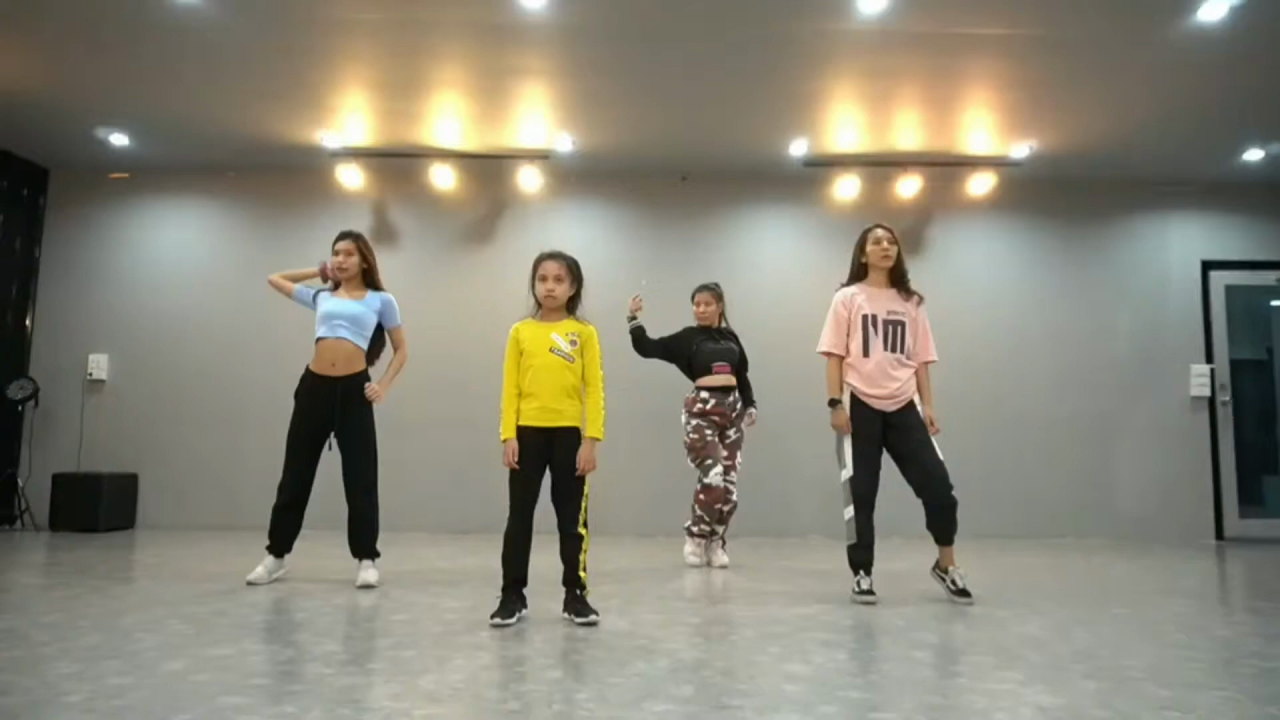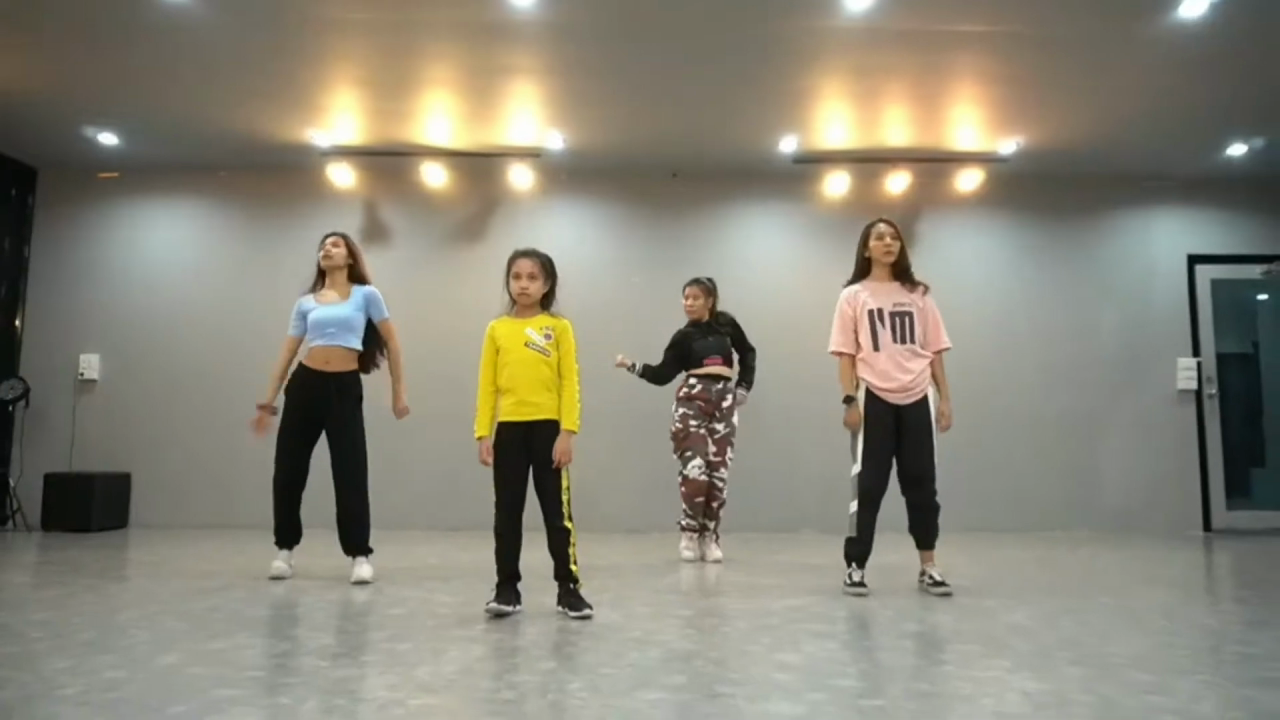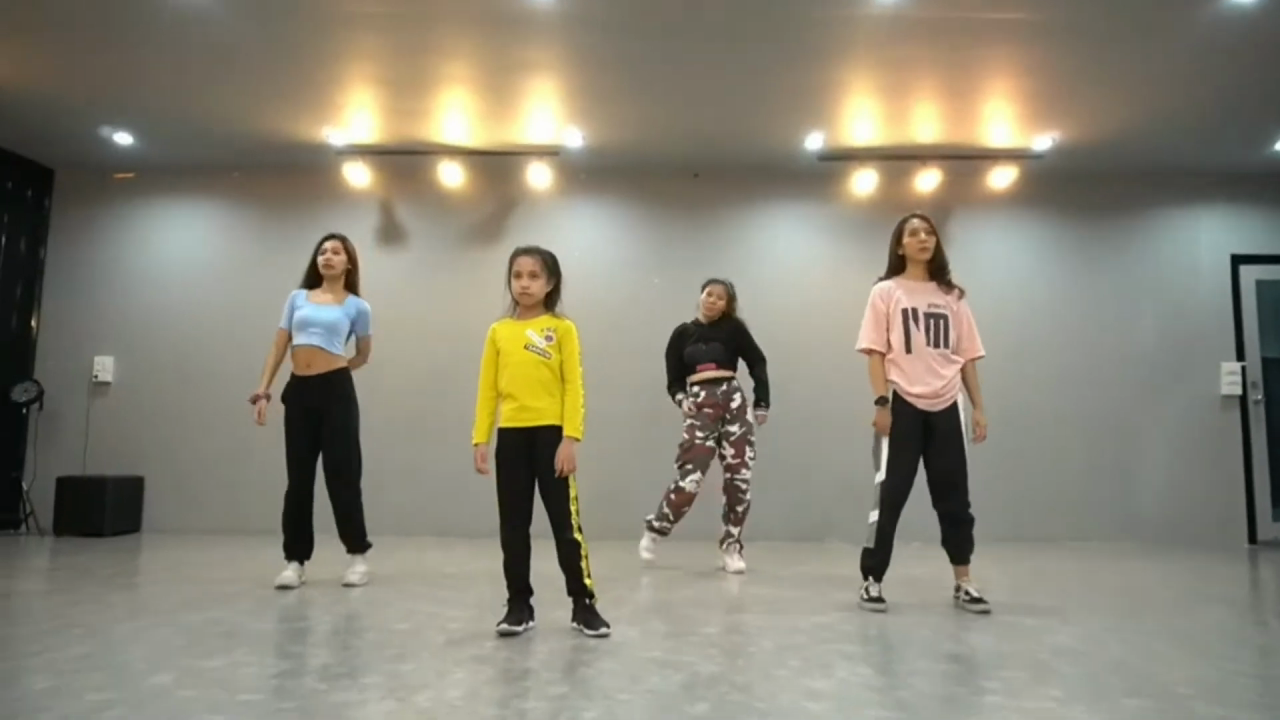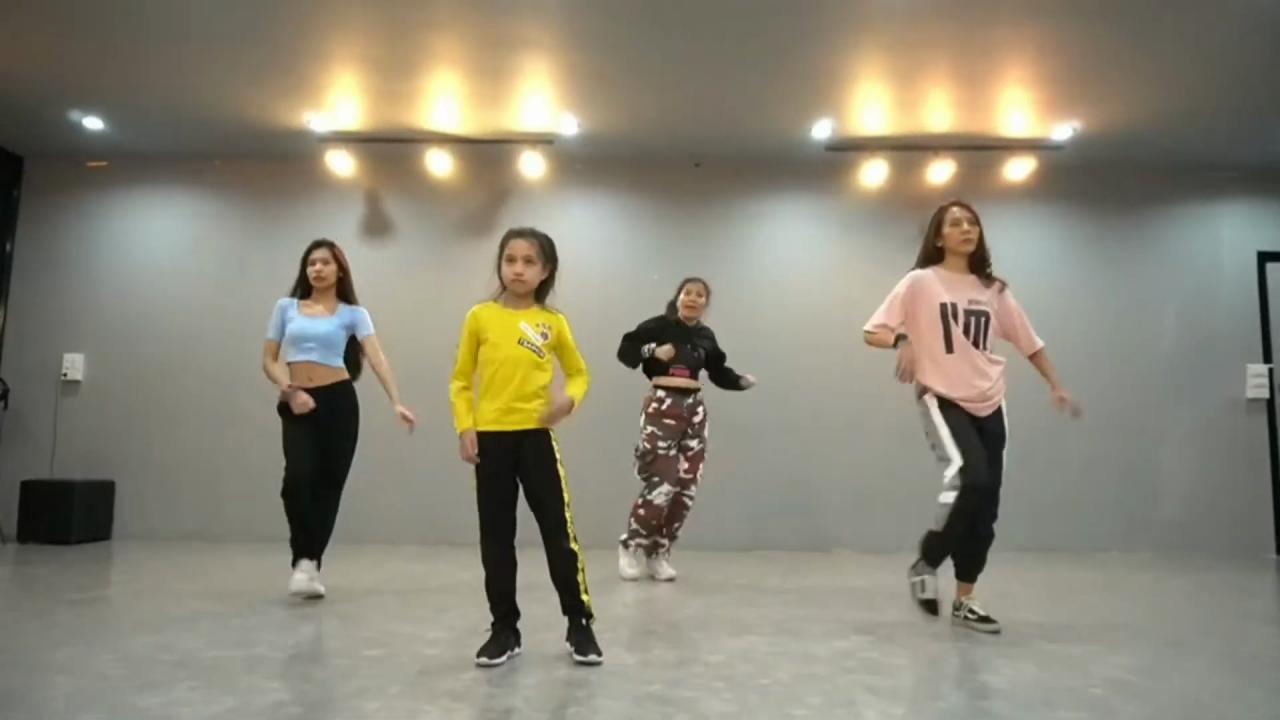
dt=0.5s
person 1, frame 1
left shoulder: (911, 302)
right shoulder: (848, 298)
left elbow: (921, 359)
right elbow: (834, 355)
left wrist: (928, 405)
right wrist: (835, 403)
left hip: (903, 405)
right hip: (862, 405)
left knee: (936, 482)
right knee: (861, 491)
left ankle: (946, 564)
right ankle: (862, 575)
person 1, frame 2
left shoulder: (918, 294)
right shoulder: (853, 296)
left elbow: (934, 350)
right elbow: (846, 354)
left wrist: (944, 398)
right wrist: (850, 401)
left hip: (917, 399)
right hip: (875, 399)
left knee: (922, 483)
right knee: (869, 485)
left ankle: (927, 567)
right ankle: (855, 566)
person 1, frame 3
left shoulder: (953, 296)
right shoulder: (886, 292)
left elbow: (967, 357)
right elbow: (876, 352)
left wrist: (978, 407)
right wrist: (881, 402)
left hip: (946, 406)
right hip: (903, 404)
left knee: (953, 493)
right knee: (891, 492)
left ankle: (963, 583)
right ankle: (872, 580)
person 1, frame 4
left shoulder: (994, 290)
right shoulder: (920, 282)
left elbow: (1030, 342)
right elbow: (873, 332)
left wrist: (1057, 388)
right wrist: (901, 341)
left hip: (989, 407)
right hip: (942, 400)
left knee: (985, 508)
right knee: (970, 479)
left ankle: (964, 599)
right ankle: (926, 564)
person 2, frame 1
left shoulder: (584, 333)
right shoulder: (520, 332)
left elbow: (594, 390)
right elbow: (511, 389)
left wrist: (592, 440)
right wrist: (508, 436)
left hip: (568, 434)
right hip: (528, 433)
left knee: (572, 519)
right knee: (519, 516)
left ankle: (575, 595)
right ankle: (512, 596)
person 2, frame 2
left shoulder: (559, 327)
right shoulder: (496, 329)
left elbow: (570, 383)
right elbow: (487, 386)
left wrist: (567, 432)
right wrist: (483, 433)
left hip: (546, 427)
right hip: (508, 429)
left knee: (557, 511)
right knee: (507, 512)
left ankle: (568, 588)
right ankle: (507, 588)
person 2, frame 3
left shoulder: (562, 328)
right shoulder: (497, 331)
left elbow: (573, 387)
right elbow: (488, 390)
left wrist: (570, 439)
right wrist: (480, 440)
left hip: (550, 434)
right hip: (511, 436)
left knee: (566, 522)
right knee: (513, 525)
left ankle: (583, 603)
right ankle: (519, 604)
person 2, frame 4
left shoulder: (553, 323)
right shoulder: (480, 317)
left elbow: (580, 374)
right elbow: (460, 380)
left wrist: (569, 399)
right wrist: (465, 427)
left hip: (536, 437)
right hip: (491, 439)
left knee: (560, 532)
right knee: (496, 539)
left ankle: (579, 624)
right ankle: (504, 629)
person 3, frame 1
left shoulder: (381, 300)
right shoulder: (322, 297)
left elbow: (401, 351)
right elbow: (275, 280)
left wrist: (384, 385)
right wrist: (319, 274)
left hip: (354, 389)
right hip: (314, 387)
left knee: (360, 478)
right knee: (295, 474)
left ankle: (366, 560)
right ankle: (276, 555)
person 3, frame 2
left shoulder: (366, 294)
right shoulder: (305, 304)
left elbow: (392, 344)
right elbow: (287, 355)
left wrist: (399, 392)
right wrist: (268, 402)
left hip: (345, 387)
right hip: (305, 384)
left knee: (350, 473)
right knee: (288, 470)
left ankle: (359, 555)
right ankle: (286, 549)
person 3, frame 3
left shoulder: (356, 307)
right shoulder: (297, 298)
left elbow: (363, 355)
right elbow: (278, 349)
right wrist: (262, 391)
left hip: (335, 389)
right hip: (298, 390)
left knee: (341, 472)
right knee: (298, 477)
left ankle: (357, 555)
right ankle: (296, 560)
person 3, frame 4
left shoulder: (352, 314)
right shoulder: (286, 307)
left elbow: (377, 358)
right elbow: (269, 360)
left wrist: (397, 403)
right wrist: (288, 392)
left hip: (338, 400)
right hip: (297, 404)
left knee: (325, 488)
right knee: (297, 478)
left ankle: (308, 564)
right ankle: (303, 560)
person 4, frame 1
left shoulder: (731, 337)
right shoulder: (688, 337)
right elbow: (648, 348)
left wrist: (750, 405)
right wrist: (634, 319)
left hip: (732, 408)
right hip: (702, 408)
left knee: (728, 481)
right knee: (712, 477)
left ankle: (715, 543)
right ankle: (695, 540)
person 4, frame 2
left shoulder: (726, 323)
right shoulder: (683, 336)
left elbow: (747, 353)
right elbow: (662, 374)
left wrist: (744, 386)
right wrist: (632, 366)
left hip: (724, 398)
right hip: (692, 396)
left knee: (718, 471)
right knee: (693, 467)
left ankle: (709, 537)
right ankle: (690, 534)
person 4, frame 3
left shoulder: (734, 329)
right shoulder: (683, 334)
left elbow: (757, 362)
right elbow: (675, 377)
left wrist: (762, 403)
right wrist: (681, 399)
left hip: (733, 400)
right hip: (700, 403)
left knee: (739, 476)
right knee: (690, 474)
left ankle: (731, 548)
right ankle: (654, 530)
person 4, frame 4
left shoulder: (705, 336)
right shoulder: (660, 325)
left elbow: (719, 372)
right elbow: (626, 350)
left wrist: (742, 381)
right wrist: (652, 350)
left hip: (694, 409)
right hip: (662, 407)
left knee: (685, 489)
right knee: (660, 485)
left ankle: (657, 554)
right ankle: (631, 549)
